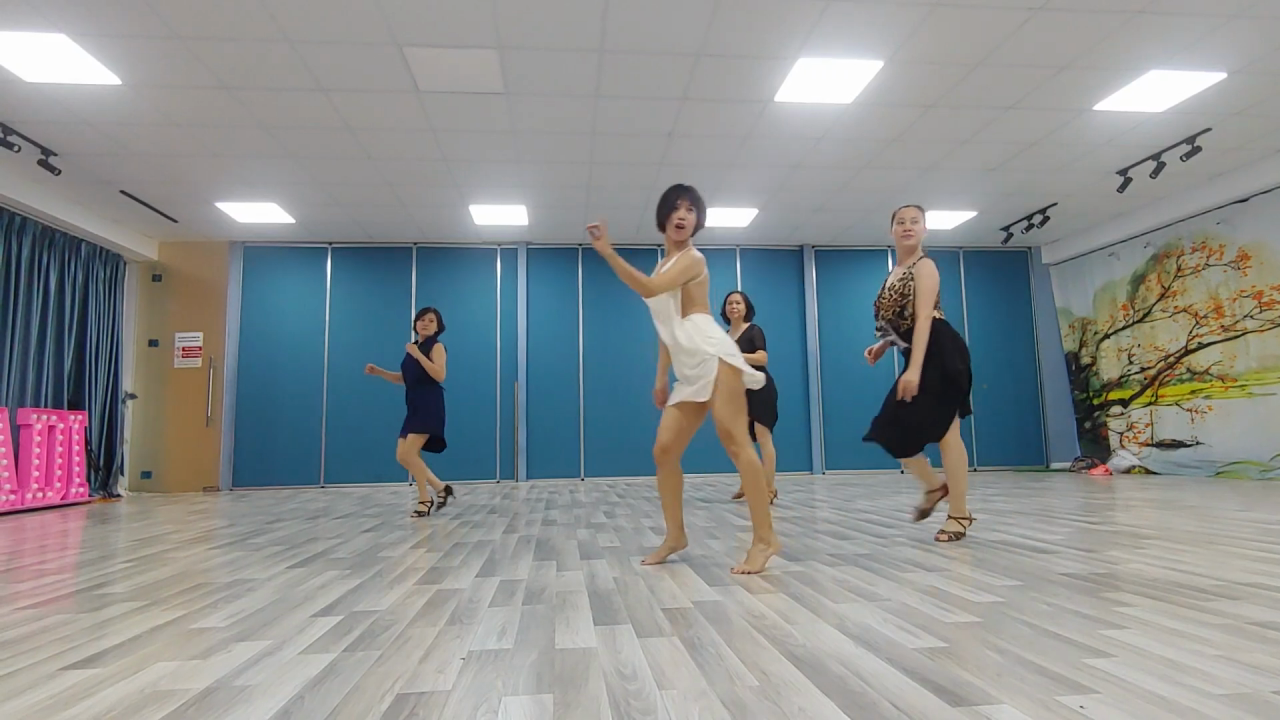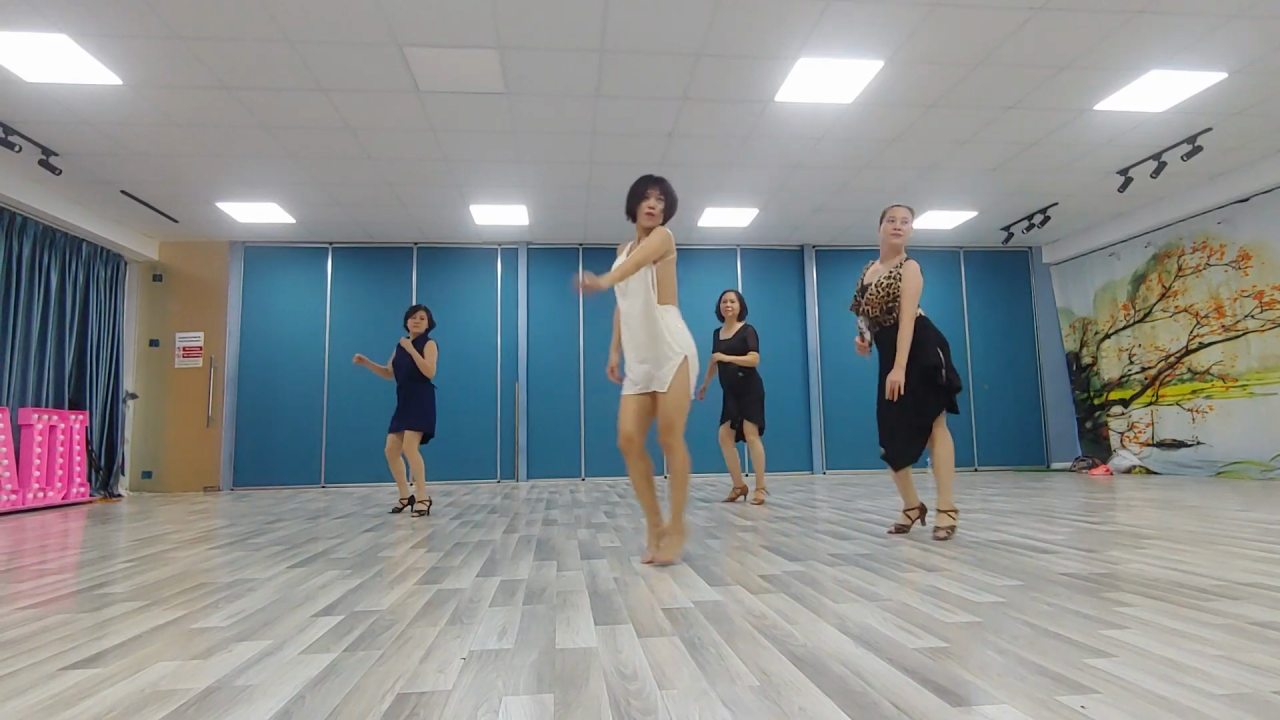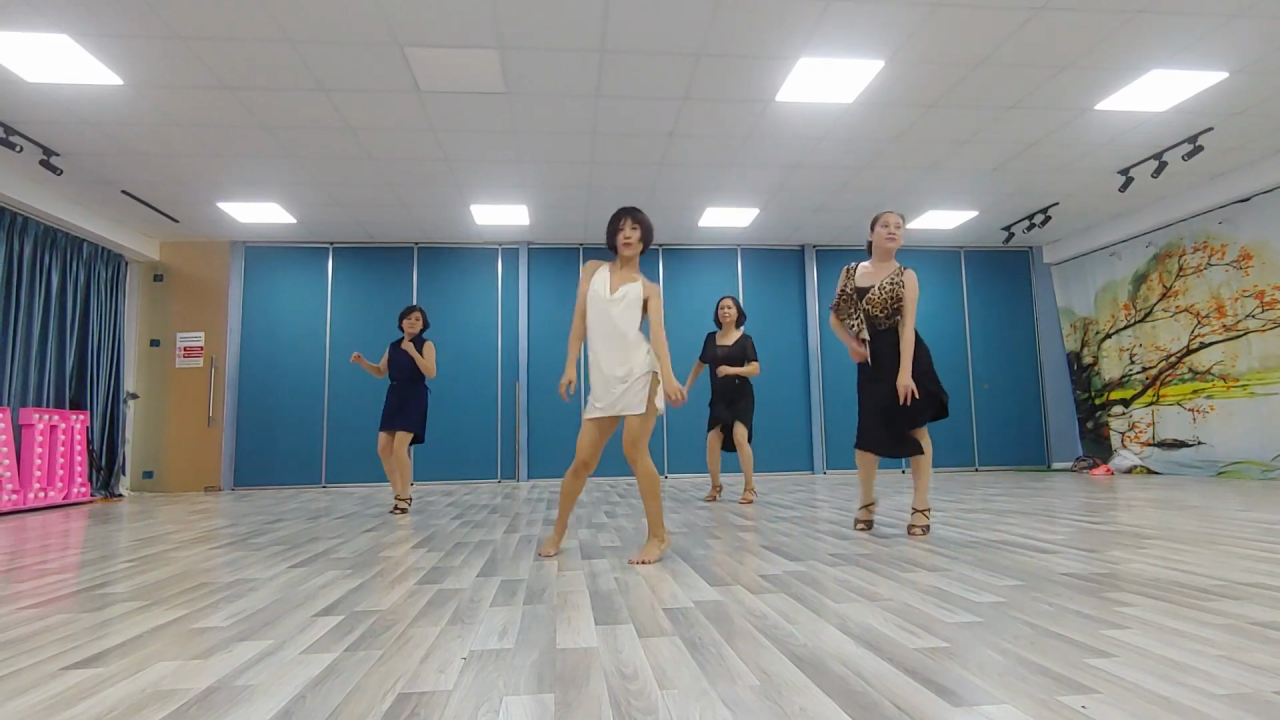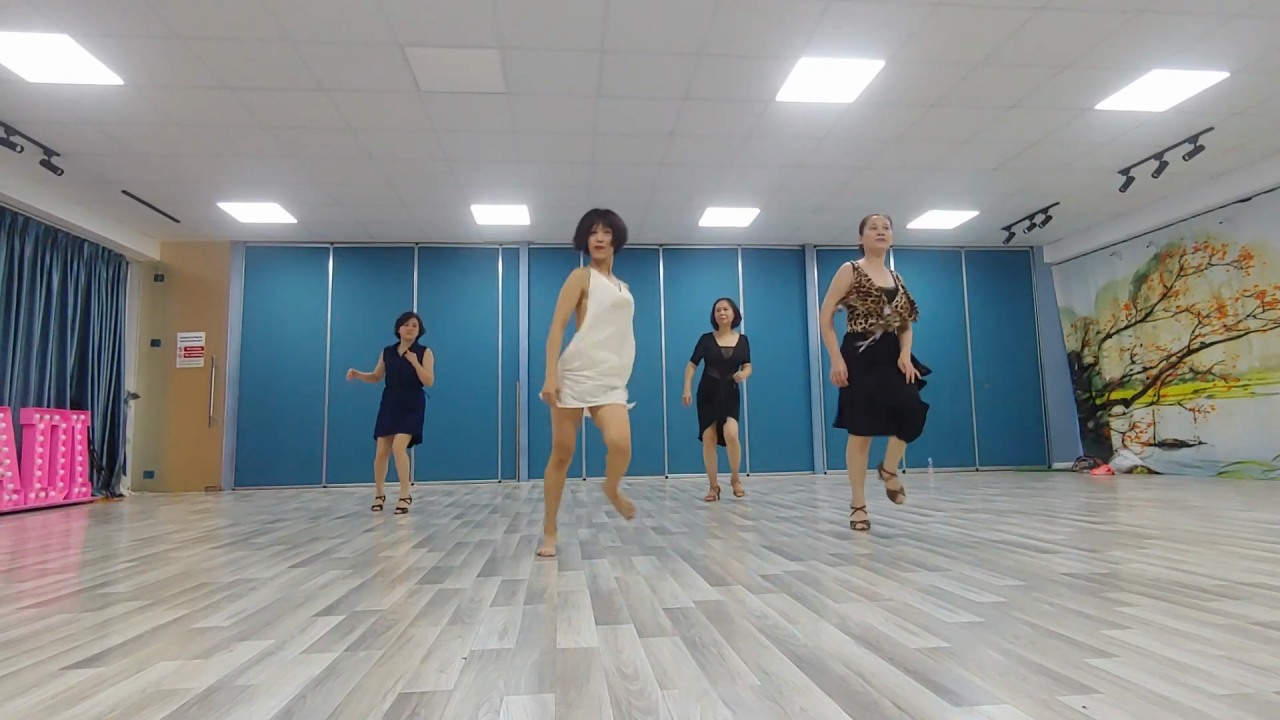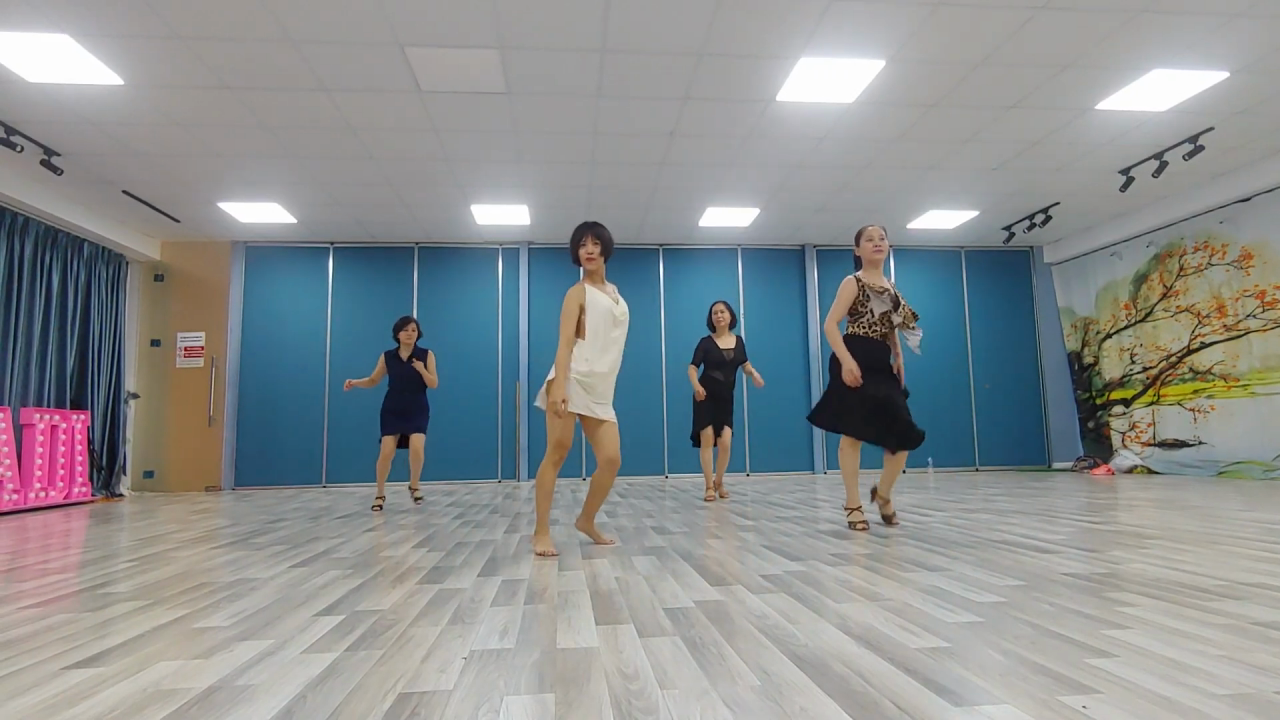
dt=0.2s
person 1, frame 1
left shoulder: (692, 260)
right shoulder: (661, 266)
left elbow: (649, 289)
left wrist: (608, 253)
right wrist: (661, 375)
left hip: (712, 355)
right hip: (689, 370)
left knee: (735, 443)
right knee: (664, 450)
left ankle: (764, 539)
right ankle: (675, 536)
person 1, frame 2
left shoulder: (663, 239)
right shoulder: (624, 248)
left elbow: (632, 267)
left wrist: (603, 281)
right wrist: (614, 351)
left hip: (671, 350)
right hip: (641, 359)
left knee: (670, 437)
right knee: (628, 441)
left ankle: (676, 528)
right ankle: (656, 527)
person 1, frame 3
left shoulder: (648, 288)
right shoulder: (593, 269)
left elbow: (657, 332)
right elbow: (579, 320)
left wrist: (668, 376)
right wrist: (570, 366)
left hip: (639, 373)
right hip: (603, 381)
left knee: (635, 453)
right knee: (583, 462)
left ankle: (657, 535)
right ankle: (559, 531)
person 1, frame 4
left shoulder: (621, 288)
right shoulder: (580, 277)
right elbow: (557, 327)
left wrist: (624, 373)
right wrist: (550, 374)
left hip: (610, 379)
right hip: (574, 374)
left knee: (620, 444)
right knee: (561, 453)
left ankle: (611, 488)
right ankle: (550, 531)
person 1, frame 5
left shoulder: (614, 292)
right shoulder: (578, 292)
right elbow: (565, 341)
right wrist: (559, 385)
left hip: (600, 390)
right hip: (573, 380)
left knee: (611, 461)
right knee: (557, 452)
left ankle: (586, 520)
right ankle: (542, 531)
person 2, frame 1
left shoulder: (924, 266)
right shoulder: (895, 273)
left elbow: (924, 317)
left wrist: (914, 368)
right wrist: (882, 345)
left hip: (940, 353)
right hip: (918, 357)
left knee: (945, 430)
right knee: (892, 427)
left ankle: (959, 514)
right ankle: (935, 487)
person 2, frame 2
left shoulder: (909, 268)
right shoulder: (869, 269)
left elbow: (907, 318)
left wrist: (899, 368)
right wrist: (864, 338)
left hip: (921, 350)
right hip: (891, 354)
left knee: (933, 425)
right knee: (893, 435)
left ankle: (946, 508)
right ankle: (912, 507)
person 2, frame 3
left shoulder: (906, 276)
right shoulder: (850, 272)
left elbow: (907, 324)
right elbow: (835, 316)
left wrist: (905, 372)
right wrist: (850, 343)
left hip: (905, 355)
right hip: (872, 360)
left knee: (915, 428)
right knee: (870, 436)
left ankle: (921, 508)
right ankle: (867, 503)
person 2, frame 4
left shoulder: (896, 279)
right shoulder: (849, 271)
left elbow: (906, 323)
right elbow: (825, 316)
left wrist: (905, 354)
right wrist: (835, 358)
left hip: (890, 354)
right hip: (859, 355)
left knee: (908, 411)
right knee: (860, 430)
left ankle: (889, 470)
right ankle: (858, 505)
person 2, frame 5
left shoulder: (891, 287)
right shoulder: (853, 282)
right elbow: (830, 324)
left wrist: (898, 361)
right wrist: (845, 360)
left hip: (882, 364)
right hip: (856, 362)
left knee: (902, 429)
right knee: (852, 433)
left ankle: (883, 494)
right ankle: (853, 505)
person 3, frame 1
left shoulder: (754, 331)
right shoulder: (726, 336)
left elbow: (762, 358)
left wrist: (739, 355)
left hip: (761, 388)
right hip: (743, 392)
left knee: (763, 437)
left ankle: (770, 488)
person 3, frame 2
left shoulder: (747, 330)
right shoulder: (717, 333)
left elbow: (754, 359)
right elbow: (715, 362)
left wrist: (727, 357)
right wrist: (704, 384)
left hip: (749, 388)
right hip: (729, 392)
left knee: (751, 435)
right knee: (724, 439)
left ankle: (760, 487)
right ankle: (739, 486)
person 3, frame 3
left shoulder: (745, 339)
right shoulder: (711, 338)
left elbow: (755, 369)
right elbow: (700, 363)
left wrist: (732, 370)
right wrist: (687, 386)
left hip: (741, 396)
right hip: (718, 398)
left knee: (740, 438)
right knee: (712, 442)
left ankle: (749, 488)
right ankle: (715, 486)
person 3, frame 4
left shoulder: (742, 340)
right shoulder: (706, 339)
left elbow: (748, 367)
right elbow: (692, 365)
left wrist: (743, 373)
right wrist: (687, 388)
left hip: (730, 395)
right hip: (708, 395)
left knee: (731, 434)
right knee: (708, 439)
left ankle: (735, 479)
right ankle: (713, 487)
person 3, frame 5
left shoulder: (738, 341)
right shoulder: (706, 342)
left elbow: (745, 364)
right elbow: (692, 368)
left wrist: (754, 374)
right wrist: (696, 385)
left hip: (726, 397)
right hip: (707, 396)
left knee: (725, 444)
right knee: (707, 440)
left ankle: (719, 483)
right ankle: (709, 487)
person 4, frame 1
left shoulder: (436, 346)
right shoulder: (412, 348)
left elbow: (440, 375)
right elbow: (405, 378)
left wrist: (418, 355)
right wrist: (379, 371)
left hip: (429, 404)
right hip: (414, 405)
left knee: (410, 452)
right knee: (403, 455)
left ankle: (425, 498)
right ankle: (440, 487)
person 4, frame 2
left shoulder: (428, 344)
right shoulder: (400, 346)
left elbow: (430, 372)
right elbow: (390, 373)
left wrist: (411, 350)
right wrist: (366, 362)
left hip: (421, 400)
right hip: (404, 401)
left knee: (409, 447)
right knee: (391, 450)
left ankle: (423, 498)
right ankle: (406, 496)
person 4, frame 3
left shoulder: (426, 345)
right shoulder: (393, 346)
left elbow: (431, 373)
right elbow: (380, 372)
left wrist: (413, 352)
right wrist: (362, 361)
left hip: (414, 399)
right hip: (393, 399)
left knee: (399, 448)
right knee: (383, 448)
left ankle: (405, 496)
right ankle: (399, 494)
person 4, frame 4
left shoulder: (424, 352)
right shoulder: (387, 352)
left elbow: (429, 382)
right elbow: (376, 377)
left wrist: (415, 363)
right wrist: (357, 374)
left hip: (412, 406)
right hip: (389, 404)
left knee: (398, 448)
right knee: (381, 453)
left ankle: (405, 496)
right ankle: (379, 494)
person 4, frame 5
left shoulder: (426, 355)
right shoulder: (387, 357)
left elbow: (434, 384)
right elbow: (373, 381)
left wrist: (422, 370)
right wrist: (355, 383)
left hip: (417, 408)
right hip: (392, 408)
left knee: (417, 448)
right knee: (386, 452)
left ankle: (415, 485)
right ankle: (380, 495)
